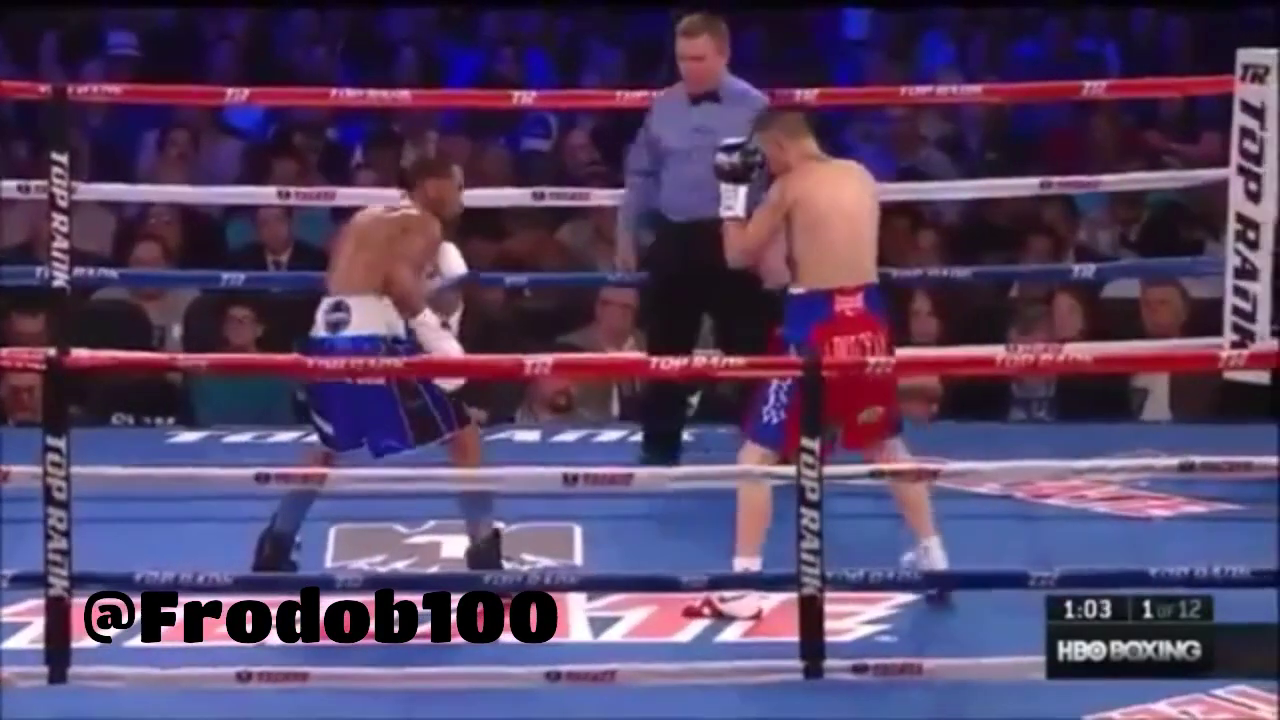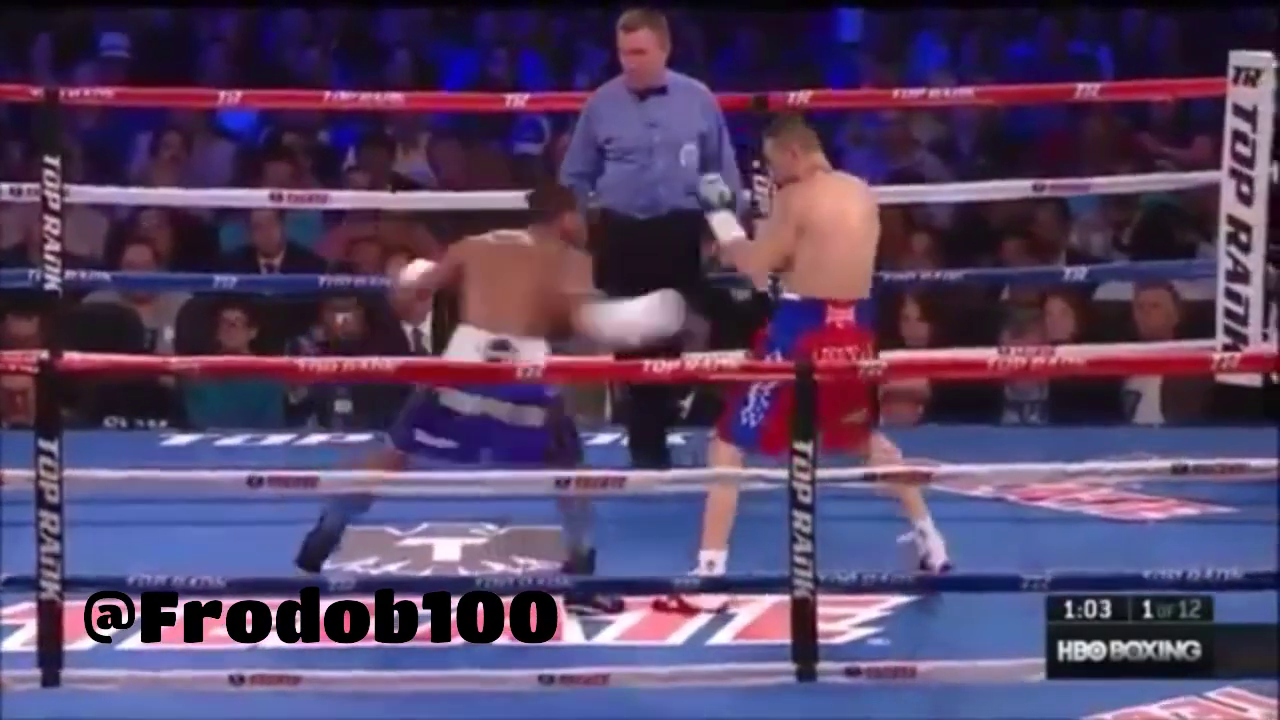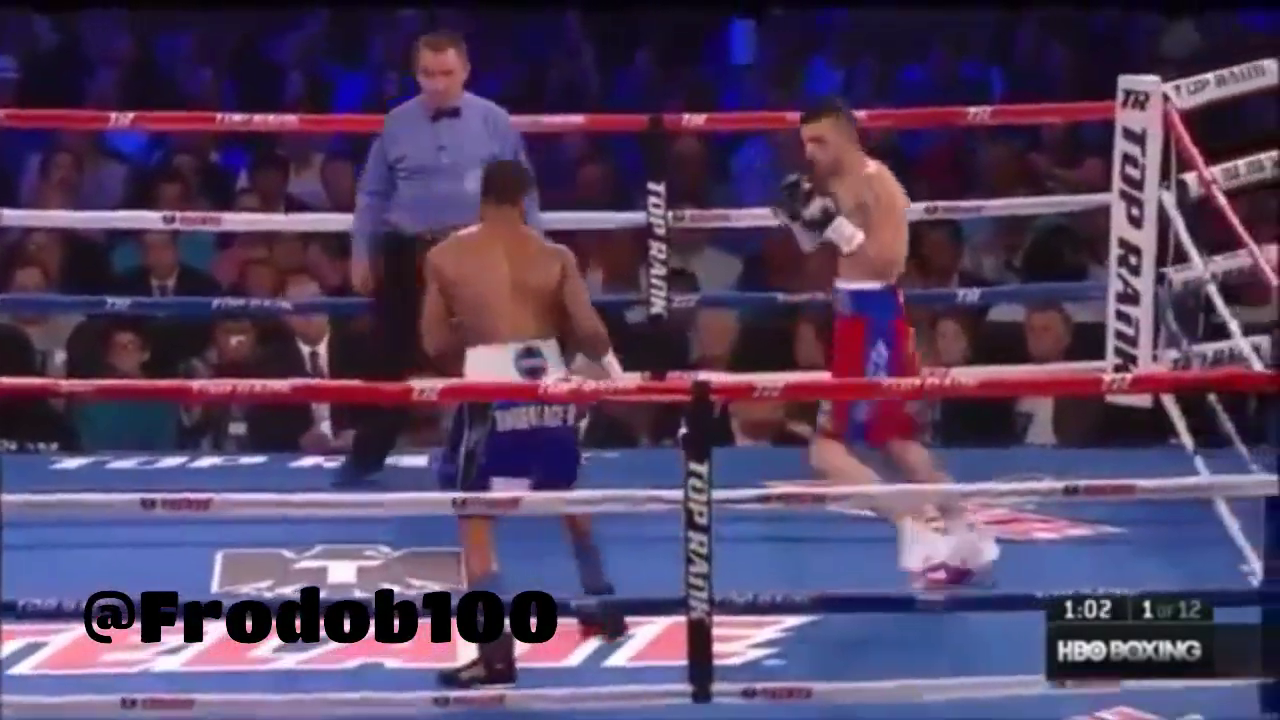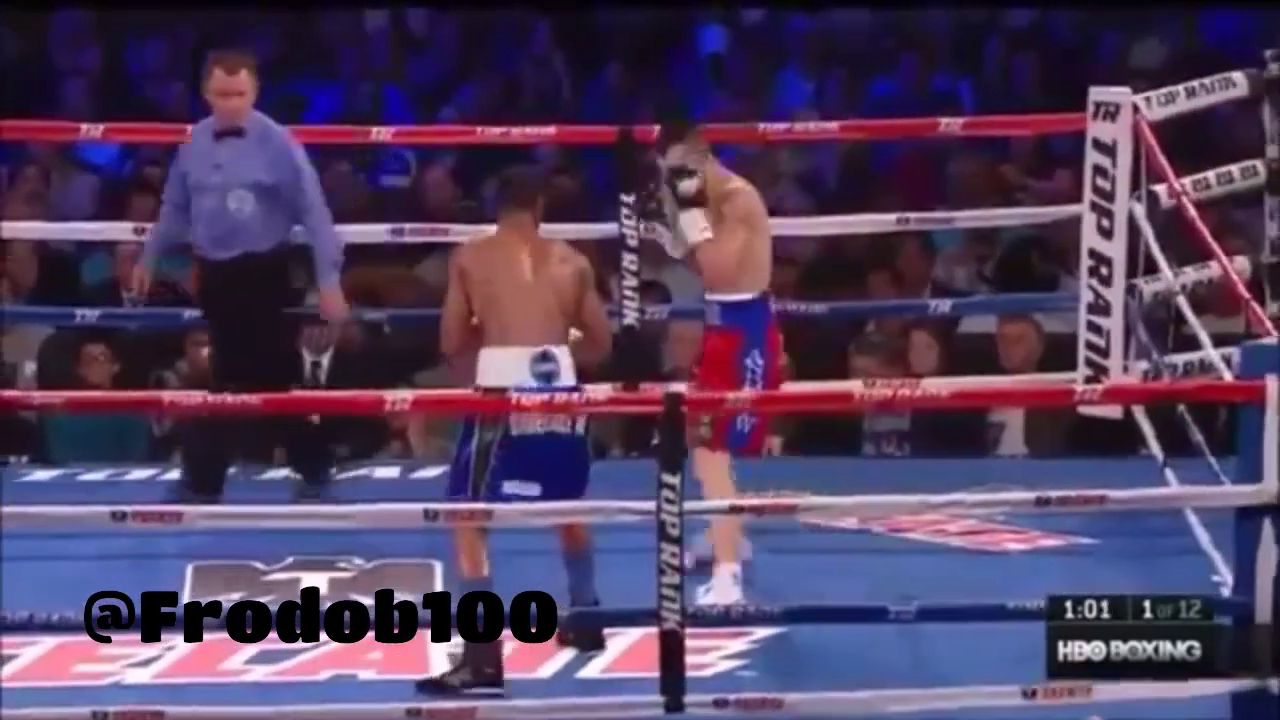
dt=0.7s
person 1, frame 1
left shoulder: (791, 186)
right shoulder: (860, 176)
left elbow: (739, 256)
left wrist: (732, 189)
left hip: (815, 327)
right hip: (868, 323)
left knee: (757, 455)
right knee: (886, 442)
left ankle: (742, 587)
right ankle: (932, 555)
person 1, frame 2
left shoulder: (795, 198)
right shoulder: (857, 194)
left elbow: (756, 270)
left wrist: (719, 214)
left hip: (804, 334)
right hip: (853, 331)
left knee: (730, 449)
right knee: (867, 435)
left ankle: (707, 573)
right ankle: (928, 545)
person 1, frame 3
left shoulder: (877, 184)
right shoulder: (831, 186)
left elbow: (889, 261)
left wrist: (833, 224)
right wrist: (805, 225)
left hip: (876, 323)
right hip: (852, 318)
left knee: (828, 451)
right knee: (898, 442)
left ankle: (918, 535)
right ankle: (967, 539)
person 1, frame 4
left shoulder: (737, 197)
right shoulder: (702, 195)
left elbow: (717, 272)
left wrist: (688, 211)
right wrist: (667, 217)
left hip: (746, 333)
right hip: (723, 327)
left knee: (708, 456)
right knee: (700, 443)
left ankle: (727, 583)
right ankle: (724, 541)
person 2, frame 1
left shoulder: (365, 219)
right shoulder: (424, 223)
right elbow: (398, 278)
left wrist: (430, 273)
right wrist: (439, 340)
left hip: (325, 339)
right hip: (374, 343)
left knee: (330, 449)
right knee: (464, 440)
left ankle: (274, 549)
right ankle: (484, 557)
person 2, frame 2
left shoulder: (479, 247)
right shoulder: (569, 264)
left elbow: (417, 284)
right elbow: (584, 317)
left wrist: (414, 274)
right wrist: (637, 316)
right hip: (527, 386)
left knee: (394, 458)
right knee: (571, 474)
left ankle: (324, 540)
right ankle: (580, 578)
person 2, frame 3
left shoulder: (445, 256)
right shoulder: (556, 256)
left elbow: (435, 343)
right elbow: (588, 328)
right wrist: (603, 360)
left hip: (490, 390)
right hip: (550, 384)
left knee: (474, 517)
right knee: (563, 498)
left ankle: (495, 652)
right ankle: (601, 607)
person 2, frame 4
left shoulder: (470, 257)
right shoulder: (572, 262)
left elbow: (455, 344)
right elbow: (600, 341)
left hip: (503, 394)
right hip: (561, 391)
left knee: (467, 523)
right knee: (567, 507)
left ankle: (482, 658)
right ankle: (585, 622)
person 3, frame 1
left shoulder: (754, 107)
right shoulder: (663, 106)
right elbow: (642, 175)
right wrist: (626, 231)
right hip: (674, 241)
left knee: (747, 351)
right knee: (665, 349)
right ankle: (659, 446)
person 3, frame 2
left shoulder: (698, 99)
right shoulder: (601, 104)
left elbow: (722, 165)
right elbow: (577, 176)
left hip: (680, 233)
right hip: (621, 234)
left knee: (667, 341)
left ankle: (653, 440)
right ankle: (644, 442)
person 3, frame 3
left shoulder: (495, 123)
right shoulder: (397, 122)
left elbow: (521, 192)
right elbow: (373, 193)
right wrist: (361, 252)
right hip: (409, 254)
right knee: (389, 356)
right ankle: (366, 456)
person 3, frame 4
left shoulder: (277, 145)
right shoulder: (194, 142)
left elbow: (313, 215)
right elbow: (175, 208)
left wrist: (328, 283)
right wrist: (149, 259)
left hip: (260, 273)
right hip: (211, 273)
left knee: (235, 381)
right knee: (261, 380)
left ankle: (199, 486)
right ankle: (312, 464)
